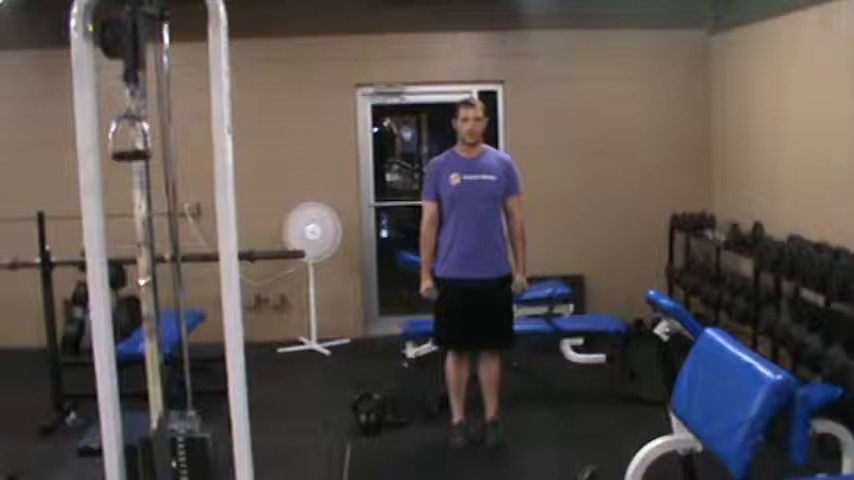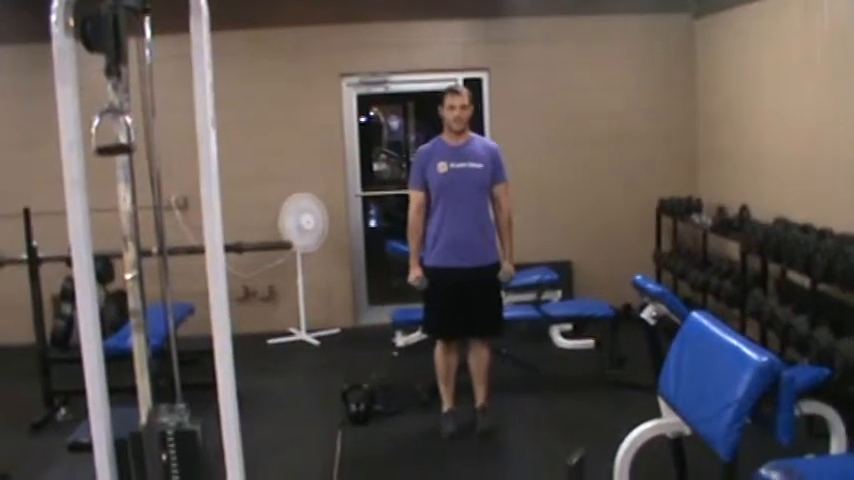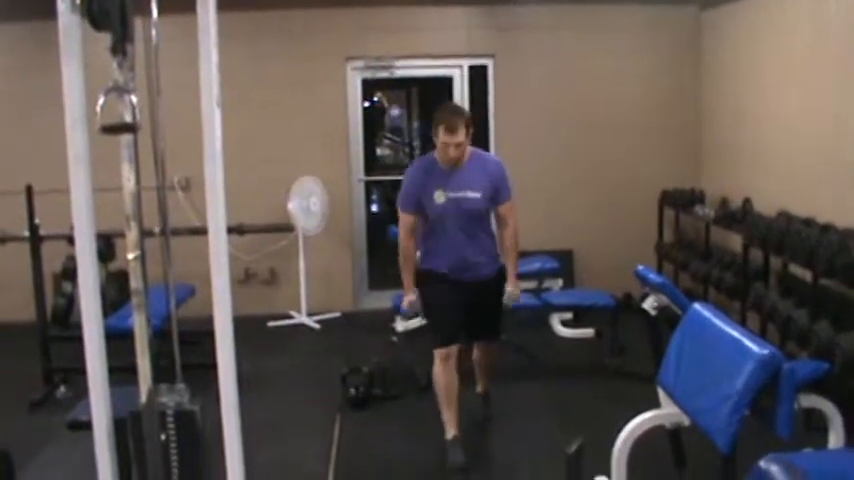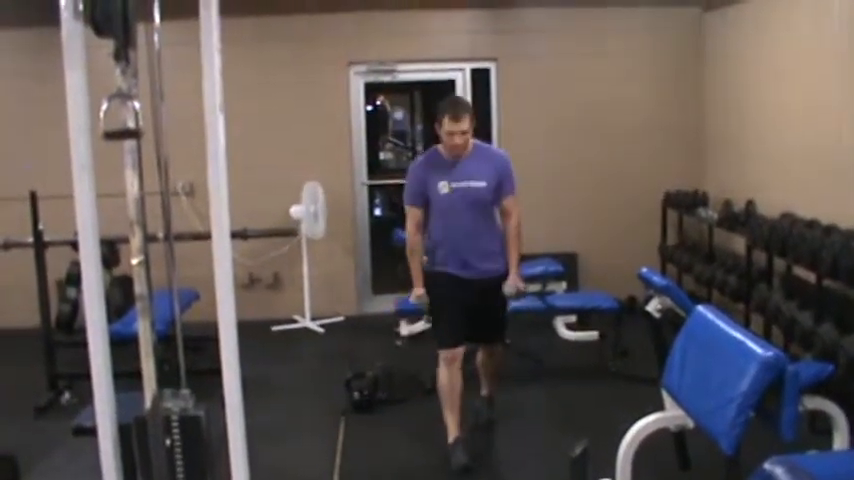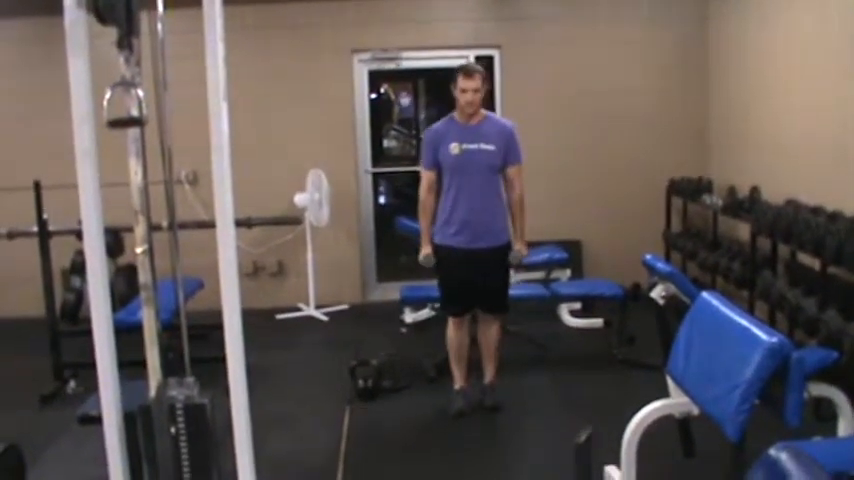
dt=1s
person 1, frame 1
left shoulder: (502, 164)
right shoulder: (439, 167)
left elbow: (515, 218)
right elbow: (429, 223)
left wrist: (520, 268)
right wrist: (426, 274)
left hip: (495, 274)
right hip: (452, 276)
left knee: (491, 349)
right knee: (457, 350)
left ankle: (492, 418)
right ankle: (458, 420)
person 1, frame 2
left shoulder: (489, 151)
right shoulder: (426, 155)
left elbow: (502, 206)
right elbow: (416, 211)
left wrist: (507, 256)
right wrist: (414, 262)
left hip: (483, 263)
right hip: (440, 264)
left knee: (480, 337)
right knee: (446, 340)
left ankle: (481, 405)
right ankle: (448, 408)
person 1, frame 3
left shoulder: (492, 168)
right shoulder: (418, 175)
left elbow: (507, 224)
right elbow: (407, 233)
left wrist: (512, 276)
right wrist: (409, 287)
left hip: (486, 271)
right hip: (439, 274)
left knee: (486, 341)
right knee: (445, 352)
left ankle: (482, 390)
right ankle: (451, 434)
person 1, frame 4
left shoulder: (496, 161)
right shoulder: (422, 169)
left elbow: (511, 217)
right elbow: (414, 229)
left wrist: (514, 272)
right wrist: (418, 282)
left hip: (492, 272)
right hip: (445, 275)
left knee: (491, 344)
right knee: (450, 355)
left ankle: (486, 394)
right ankle: (454, 437)
person 1, frame 5
left shoulder: (503, 131)
right shoulder: (437, 134)
left elbow: (514, 188)
right elbow: (427, 191)
left wrist: (519, 238)
right wrist: (426, 241)
left hip: (494, 243)
right hip: (451, 244)
left knee: (490, 316)
right knee: (457, 318)
left ankle: (489, 383)
right ankle: (460, 387)
